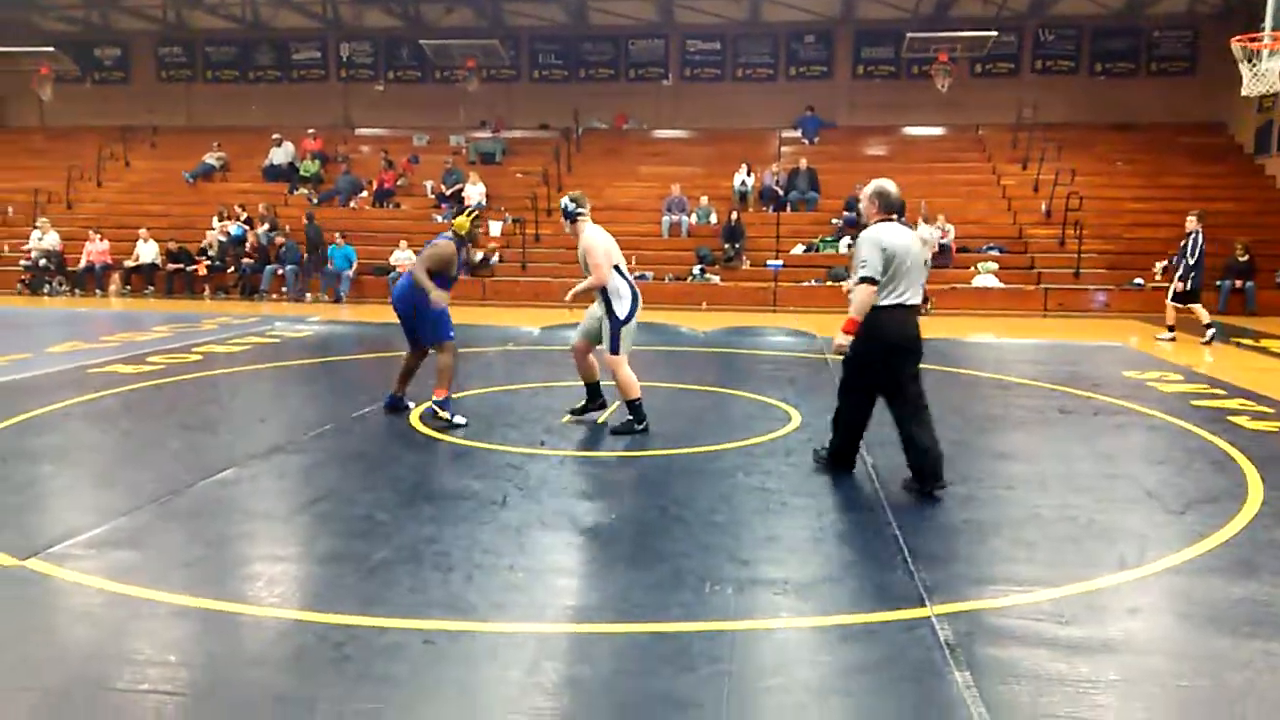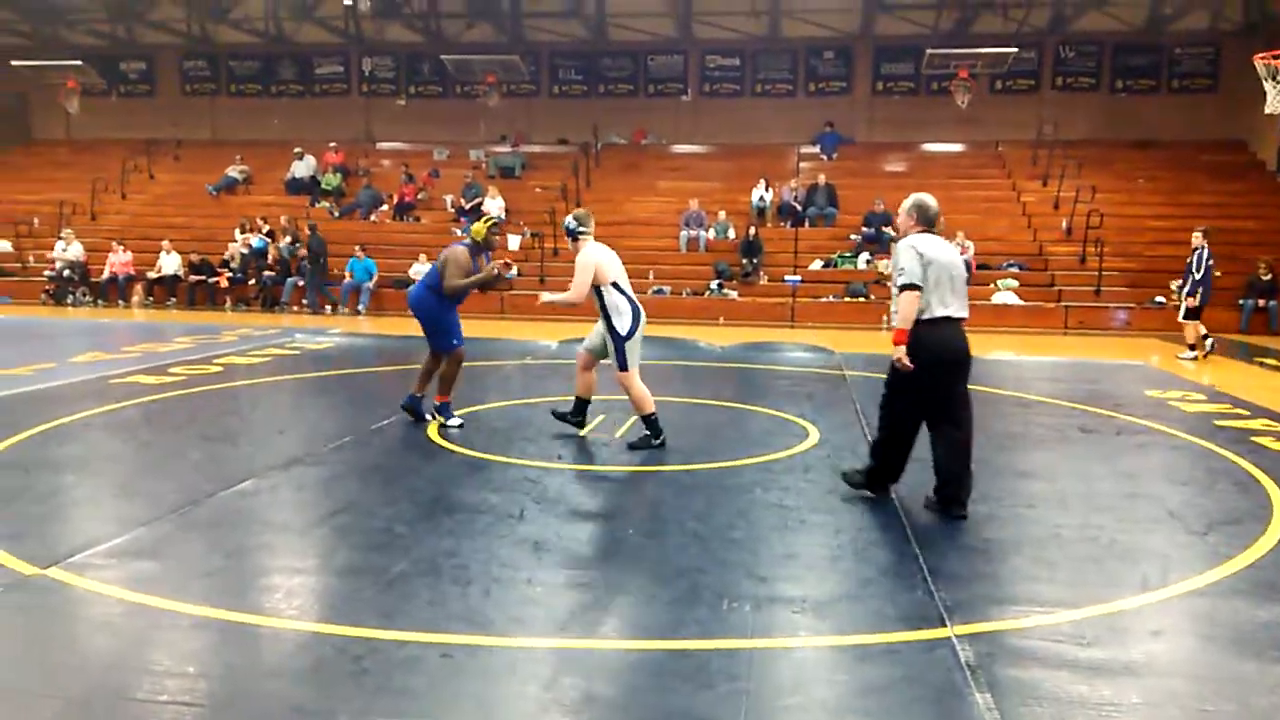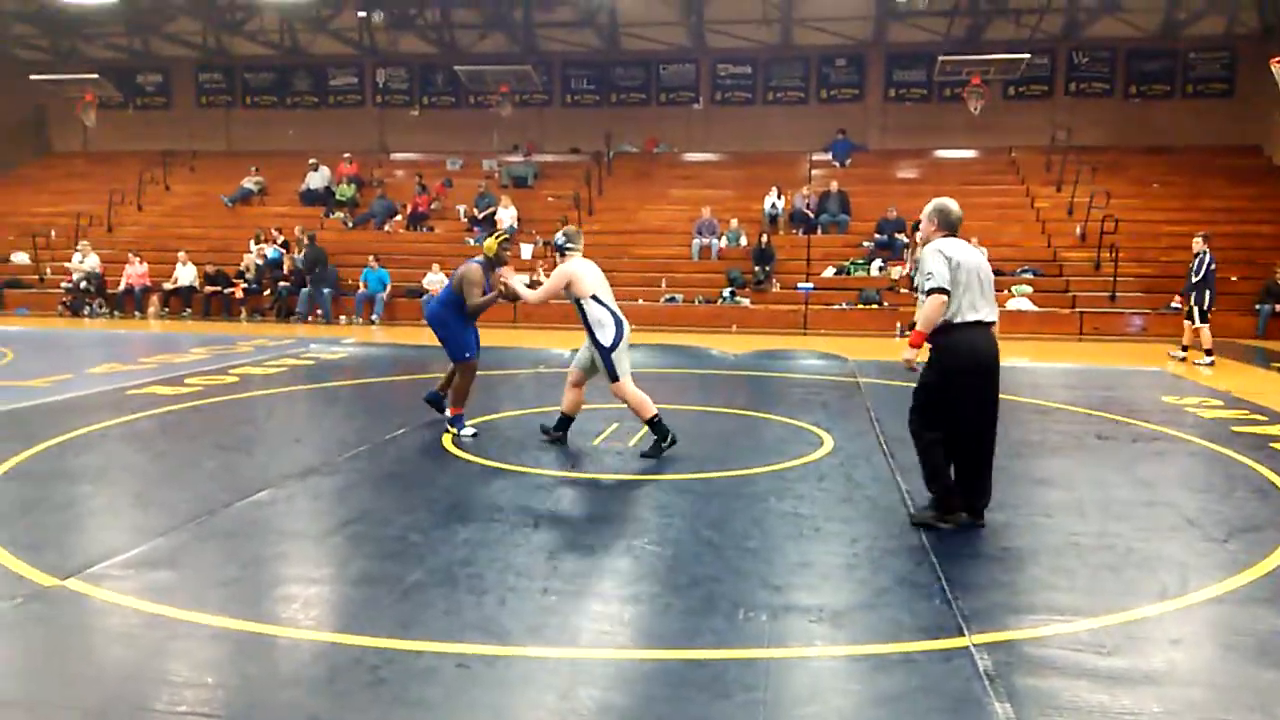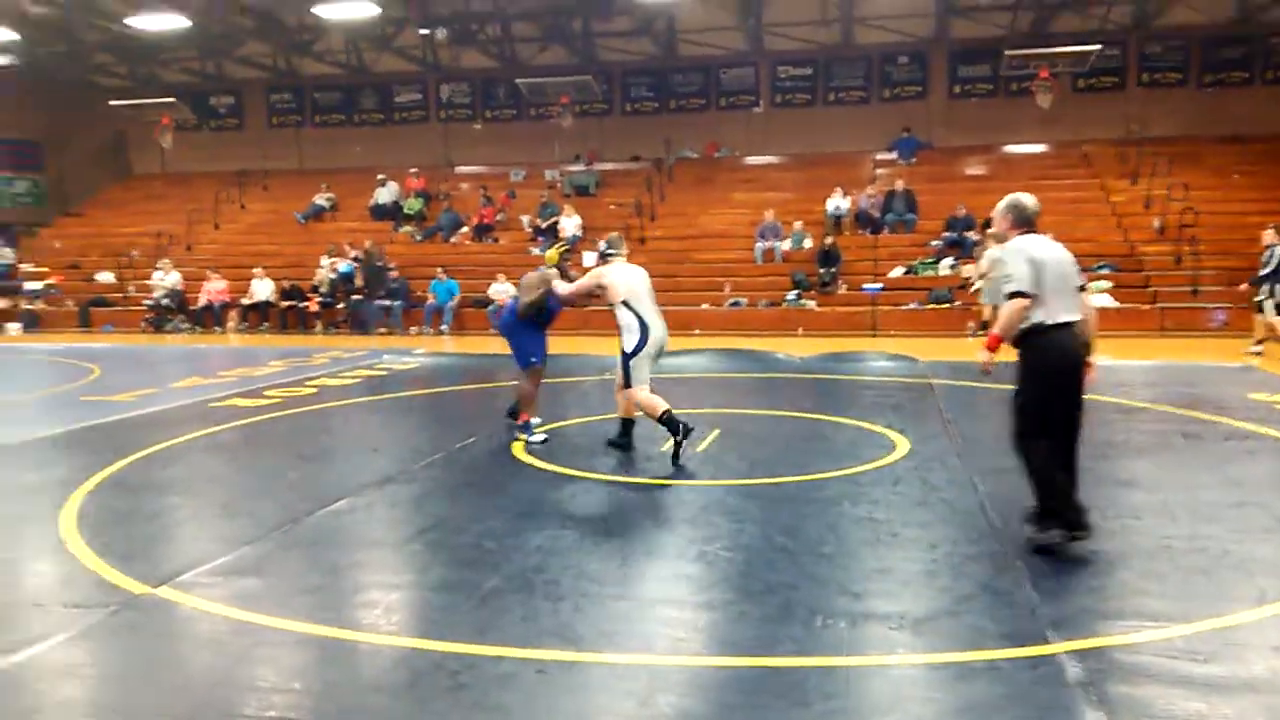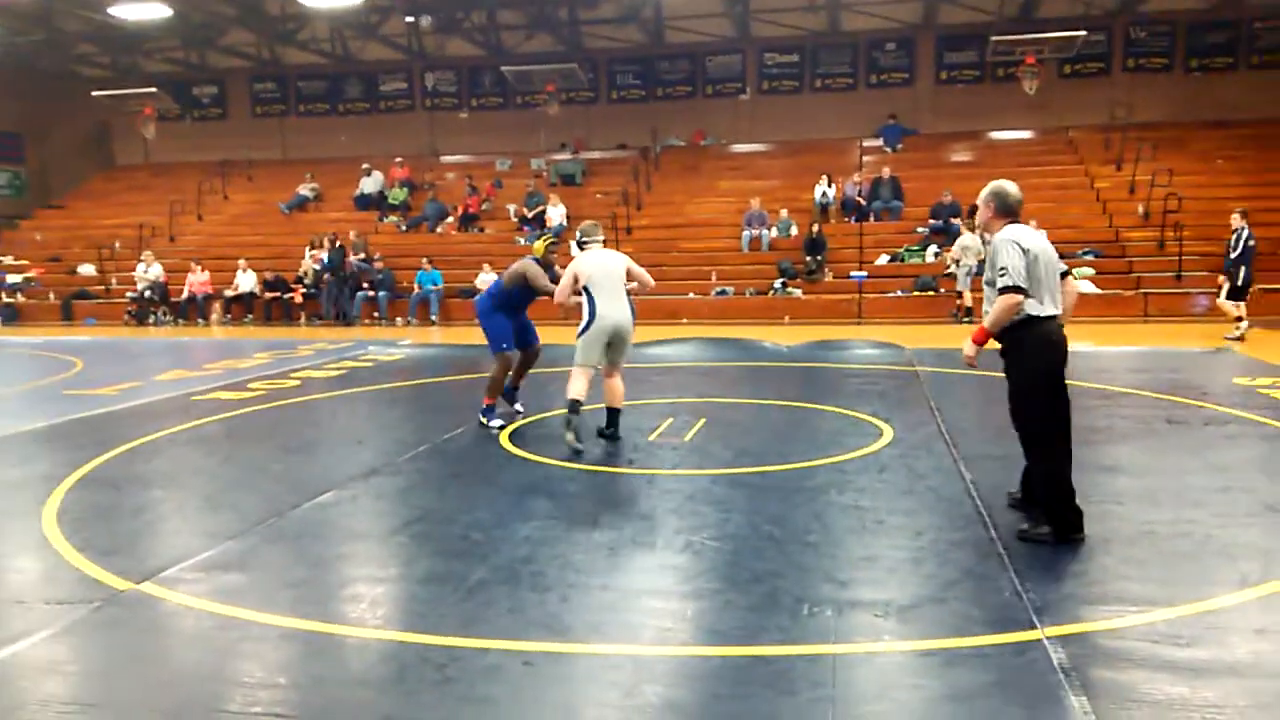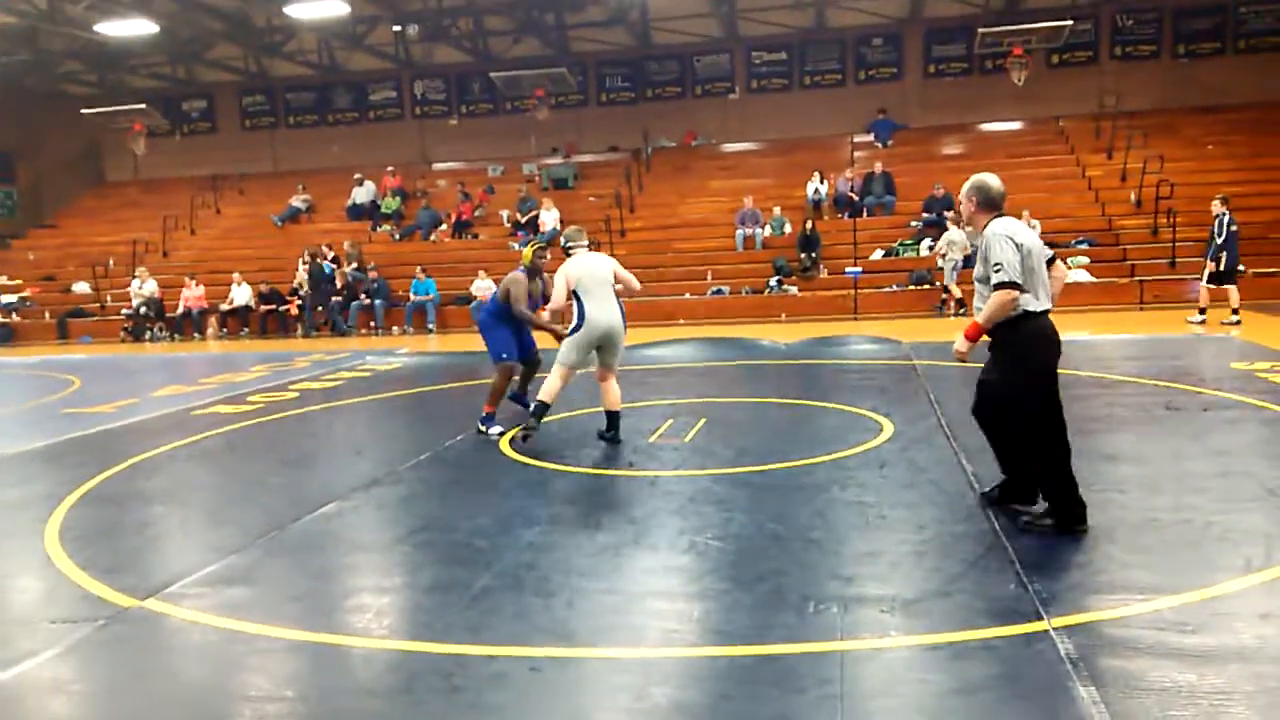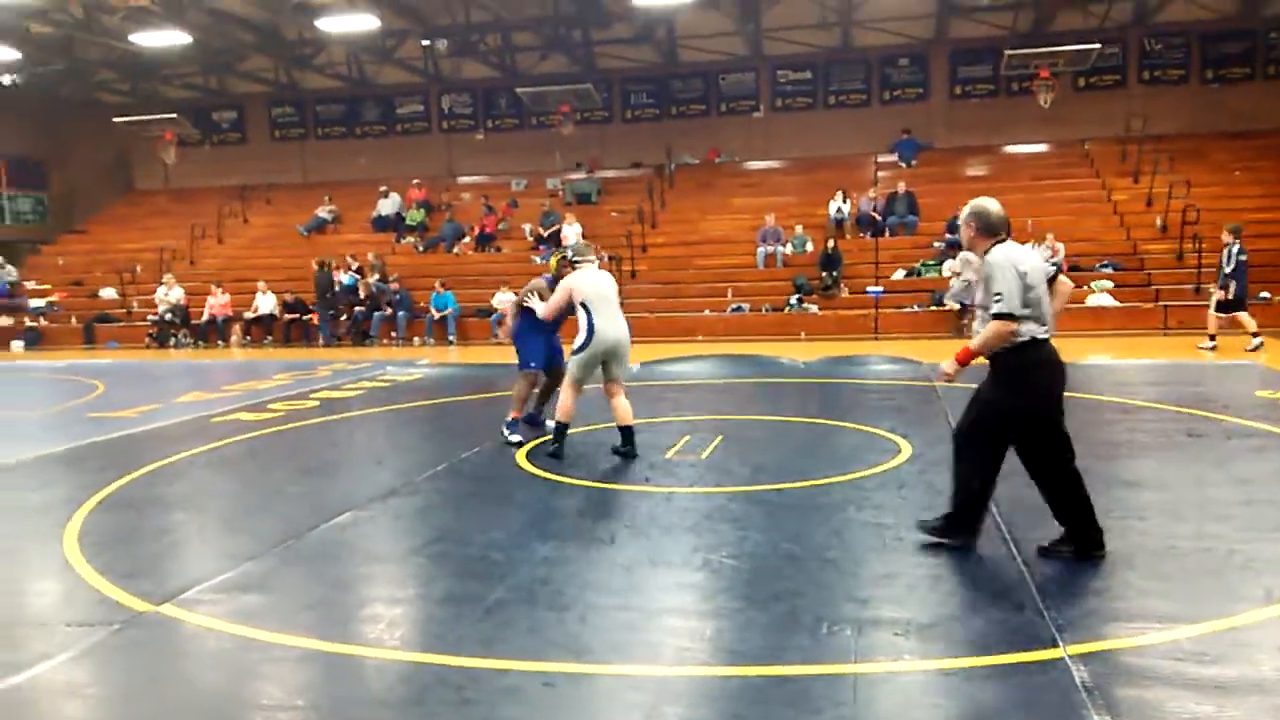
dt=0.2s
person 1, frame 1
left shoulder: (871, 236)
right shoulder: (911, 237)
left elbow: (867, 286)
left wrist: (848, 329)
left hip: (878, 325)
right hip: (909, 324)
left knee: (854, 395)
right knee: (910, 400)
left ankle: (840, 457)
right ankle: (929, 474)
person 1, frame 2
left shoulder: (909, 245)
right shoulder: (950, 249)
left elbow: (911, 293)
left wrist: (899, 341)
left hip: (924, 339)
right hip: (956, 339)
left knee: (898, 413)
right knee: (951, 422)
left ankle: (877, 478)
right ankle: (953, 497)
person 1, frame 3
left shoulder: (935, 250)
right shoulder: (976, 254)
left elbow: (938, 298)
right elbow: (990, 307)
left wrist: (915, 340)
left hip: (953, 345)
right hip: (983, 344)
left knee: (927, 422)
right knee: (978, 430)
left ankle: (946, 504)
right ankle: (971, 506)
person 1, frame 4
left shoulder: (1015, 249)
right shoulder: (1056, 249)
left elbow: (1019, 303)
right elbow: (1086, 305)
left wrist: (991, 344)
right wrist: (1085, 352)
left hip: (1041, 350)
right hip: (1068, 345)
left knee: (1034, 436)
right knee: (1060, 434)
left ankle: (1066, 520)
right ankle: (1055, 509)
person 1, frame 5
left shoulder: (1005, 240)
right shoulder: (1032, 236)
left elbow: (1012, 298)
right elbow: (1068, 287)
left wrist: (977, 338)
left hip: (1029, 344)
right hip: (1045, 337)
left knee: (1040, 430)
right knee: (1042, 427)
left ankle: (1064, 521)
right ankle: (1035, 493)
person 1, frame 6
left shoulder: (996, 235)
right shoulder: (1014, 228)
left elbow: (1007, 295)
right elbow: (1057, 272)
left wrist: (969, 335)
right wrist: (1040, 305)
left hip: (1022, 341)
right hip: (1017, 340)
left knee: (1038, 428)
right knee: (988, 410)
left ankle: (1067, 512)
right ankle: (1019, 485)
person 1, frame 7
left shoulder: (999, 261)
right shoulder: (1016, 252)
left elbow: (1004, 325)
right elbow: (1061, 285)
left wrist: (960, 358)
right wrist: (1040, 327)
left hip: (1026, 369)
right hip: (1012, 368)
left knee: (1049, 455)
right knee: (973, 439)
left ankle: (1085, 537)
right ankle: (960, 523)
person 2, frame 1
left shoulder: (589, 238)
right shoulder: (592, 234)
left elbow: (599, 279)
left wrist: (575, 291)
right wrist: (581, 287)
left hip: (621, 303)
right hip: (606, 303)
left knee: (615, 362)
right knee: (579, 347)
left ankle: (639, 419)
right ankle: (595, 398)
person 2, frame 2
left shoulder: (586, 256)
right shoulder: (600, 250)
left elbow: (576, 297)
left wrist: (550, 297)
right wrist: (577, 280)
left hip: (624, 320)
right hip: (616, 320)
left knee: (627, 379)
right knee: (584, 361)
left ankle: (655, 434)
right ankle: (577, 414)
person 2, frame 3
left shoulder: (566, 269)
right shoulder: (588, 266)
left elbow: (536, 299)
left wrist: (513, 283)
right wrist: (553, 283)
left hip: (609, 332)
right hip: (606, 331)
left knee: (623, 388)
right knee: (575, 380)
left ankle: (664, 436)
right ankle: (559, 430)
person 2, frame 4
left shoulder: (602, 273)
right shoulder: (639, 271)
left elbow: (567, 292)
left wrist: (555, 283)
left hip: (638, 336)
right hip: (657, 331)
left knee: (635, 394)
right knee: (623, 383)
left ankle: (678, 429)
right ankle: (624, 436)
person 2, frame 5
left shoulder: (576, 264)
right shoulder: (620, 257)
left elbow: (559, 300)
right elbow: (649, 284)
left wrist: (579, 297)
left hip: (596, 320)
right hip: (624, 320)
left knee: (580, 374)
right knee: (612, 373)
left ankle: (572, 421)
right ankle: (611, 427)
person 2, frame 6
left shoulder: (565, 269)
right shoulder: (607, 260)
left elbow: (557, 304)
right elbow: (635, 287)
left wrist: (548, 311)
left hip: (586, 324)
right hip: (615, 322)
left knee: (559, 372)
right knee: (606, 377)
left ankle: (533, 420)
right ankle: (613, 430)
person 2, frame 7
left shoulder: (569, 281)
right shoulder: (607, 276)
left elbow: (546, 314)
left wrist: (535, 305)
left hip: (593, 338)
right hip: (621, 335)
left knee: (570, 388)
right knee: (615, 391)
left ankle: (558, 443)
right ankle: (628, 444)
person 3, frame 1
left shoulder: (462, 246)
right shoulder: (446, 248)
left elbow: (469, 269)
right elbow: (415, 269)
right wrist: (433, 291)
left hip: (406, 296)
right hip: (418, 298)
left knee: (419, 350)
right knee: (447, 348)
left ankle: (395, 398)
right ankle: (441, 403)
person 3, frame 2
left shoulder: (484, 254)
right shoulder: (461, 255)
left elbow: (484, 286)
right elbow: (450, 288)
left wrist: (500, 272)
right wrist: (483, 276)
left hip: (435, 302)
right hip: (431, 303)
left knee: (440, 352)
right knee: (455, 355)
left ankle: (414, 400)
right ankle: (441, 408)
person 3, frame 3
left shoulder: (497, 269)
right shoulder: (475, 271)
right elbow: (473, 307)
right wrist: (498, 293)
left hip: (458, 317)
right hip: (447, 316)
left knee: (465, 362)
right knee: (467, 366)
left ankle: (438, 394)
right ankle: (455, 420)
person 3, frame 4
left shoulder: (568, 277)
right shoulder: (536, 278)
right elbow: (522, 310)
right wrist: (546, 290)
left hip: (535, 327)
right hip: (518, 325)
left knee: (534, 371)
right knee: (533, 372)
left ankle: (516, 409)
right ankle: (523, 422)
person 3, frame 5
left shoulder: (550, 268)
right shoulder: (530, 267)
right elbow: (549, 289)
left hip: (514, 311)
right hip: (493, 311)
left knee: (532, 350)
right knee: (505, 358)
left ankle: (510, 390)
right ankle: (487, 410)
person 3, frame 6
left shoulder: (541, 278)
right shoulder: (518, 280)
left elbow: (549, 302)
right elbow: (521, 312)
right wrist: (551, 328)
left hip: (514, 324)
right hip: (493, 322)
left knee: (533, 360)
right knee: (506, 368)
left ankle: (520, 394)
right ankle: (486, 419)
person 3, frame 7
right shoulder: (541, 286)
right elbow: (514, 304)
right wrist: (509, 322)
left hip: (548, 335)
right hip: (529, 332)
left knee: (558, 375)
right knee: (529, 376)
left ankle: (535, 415)
right ankle: (511, 424)
